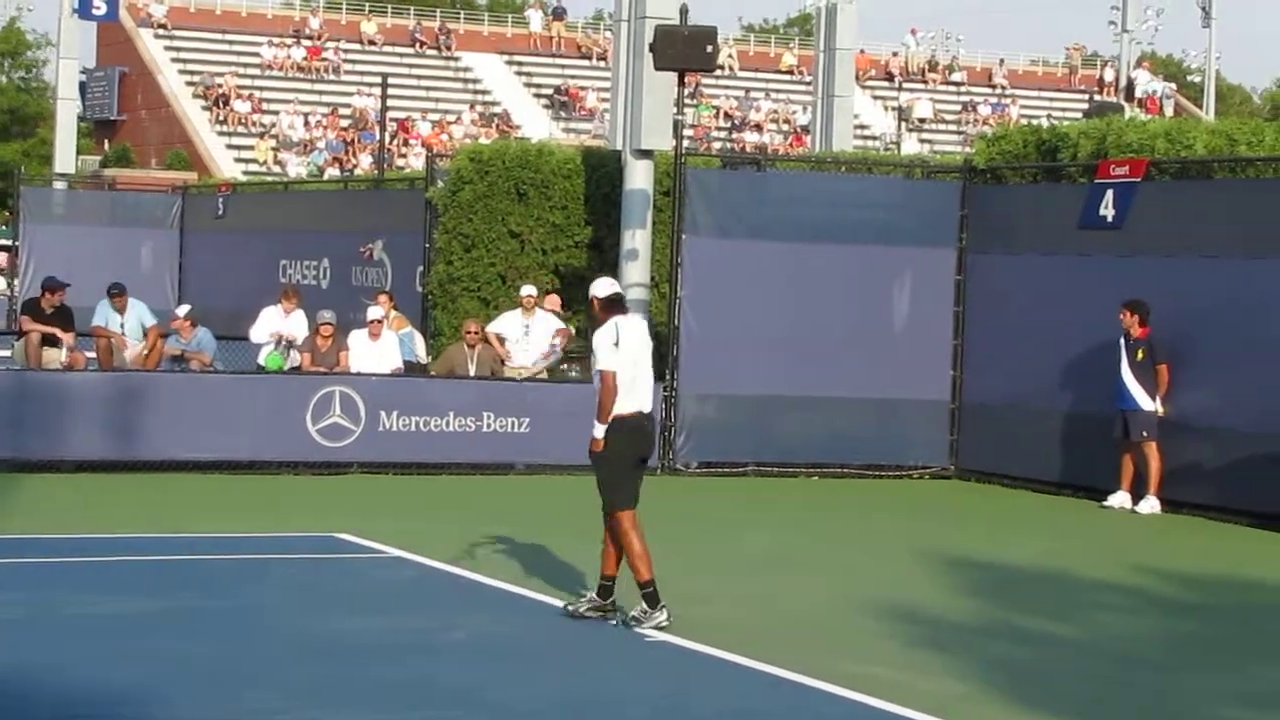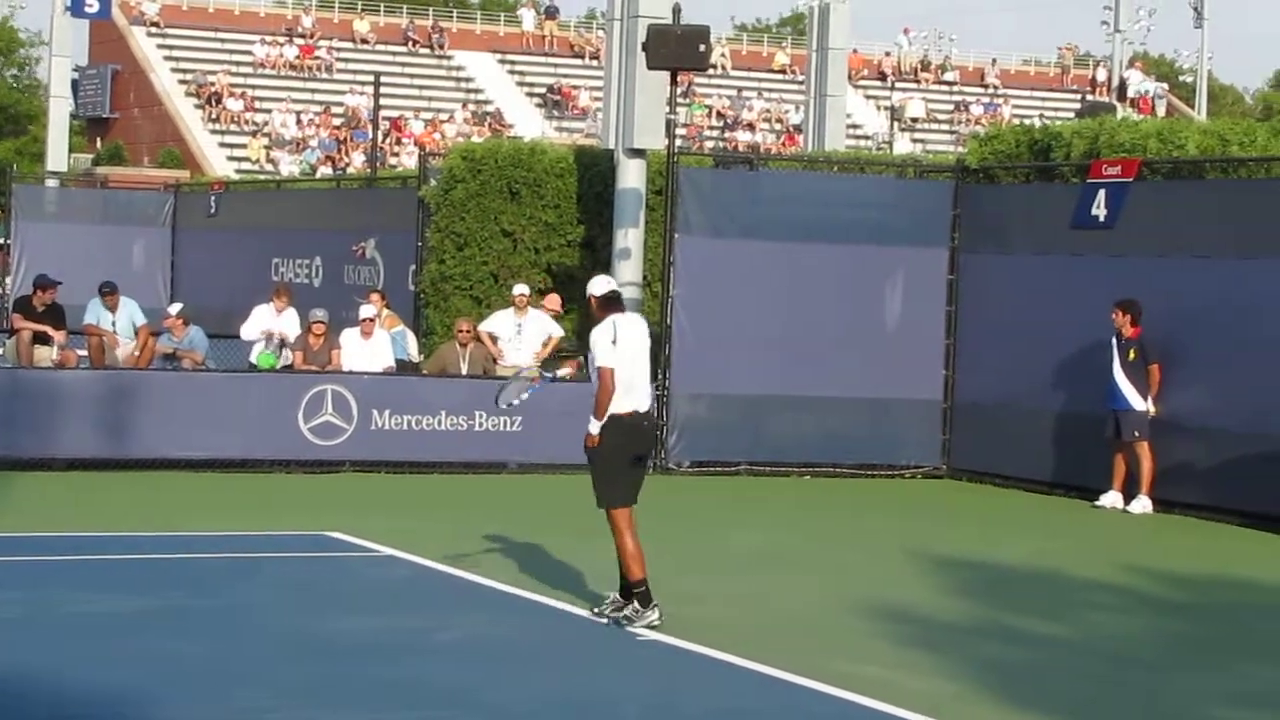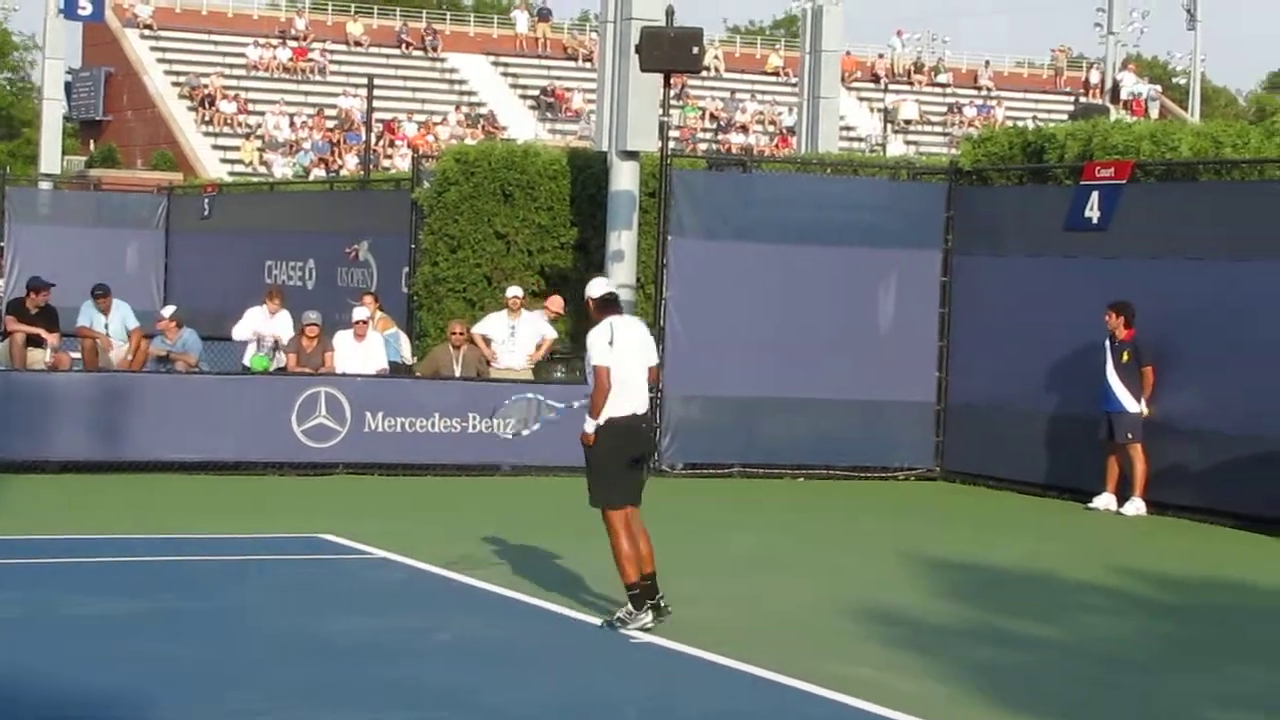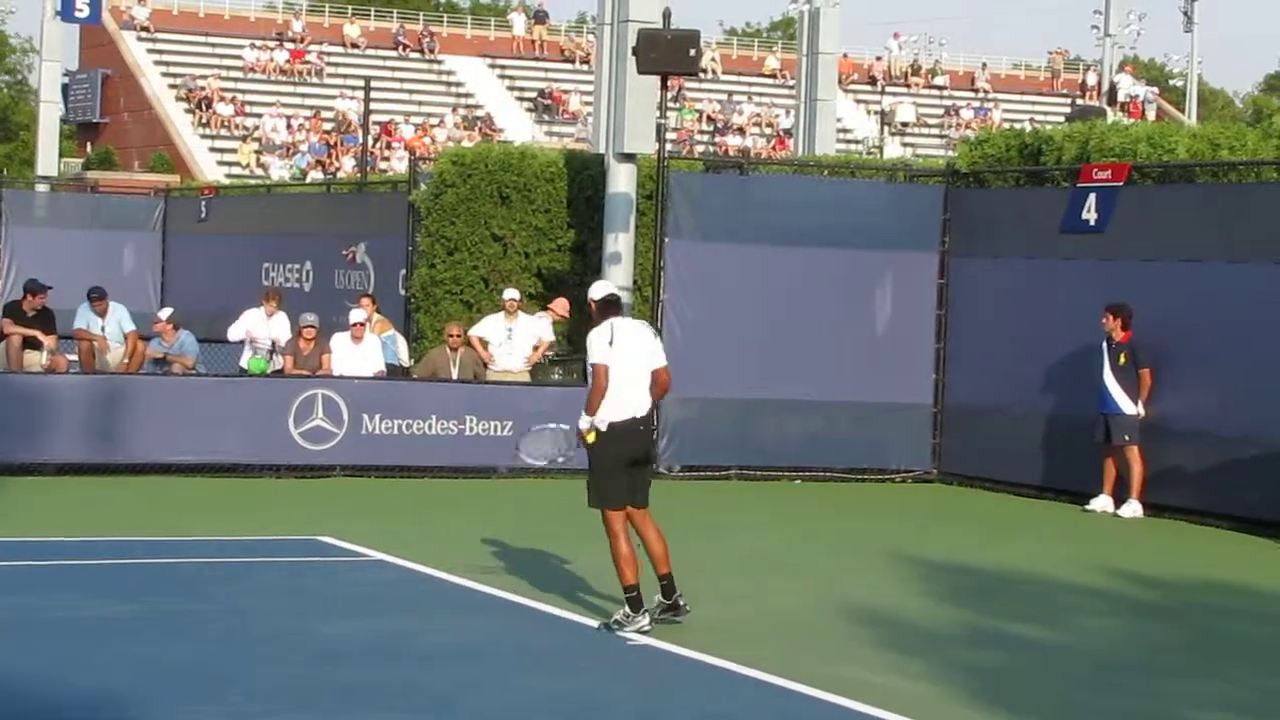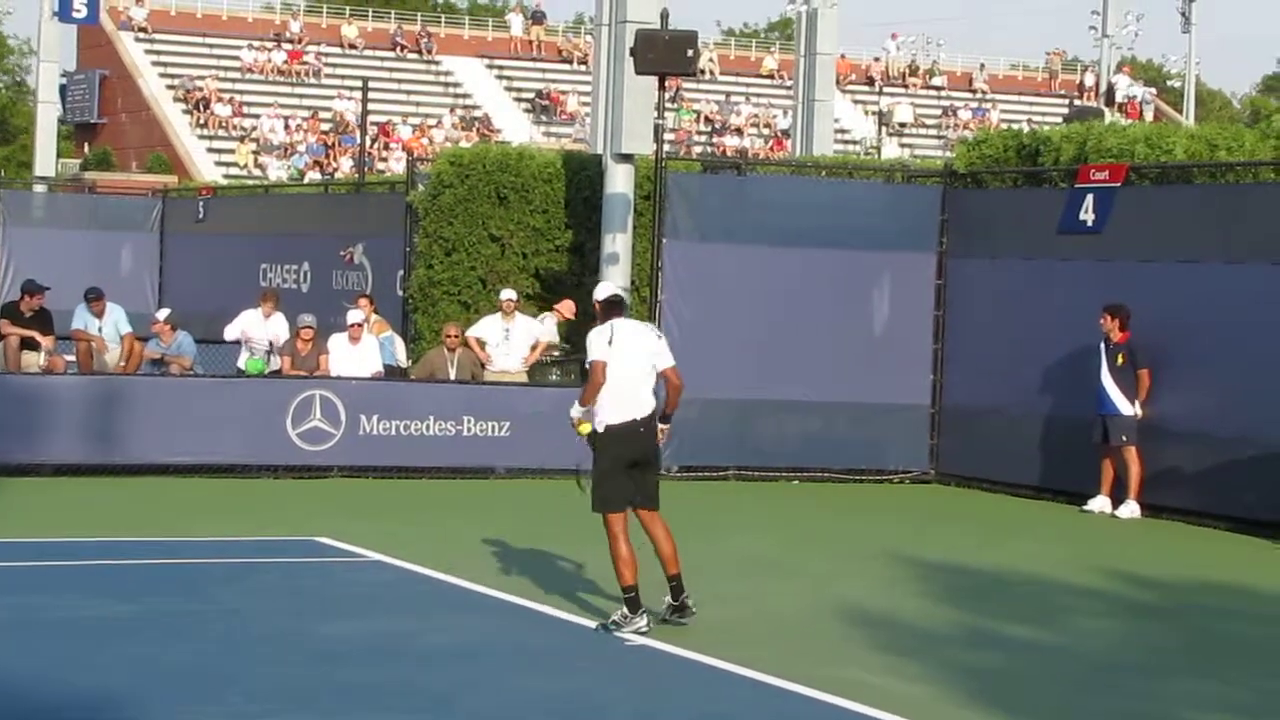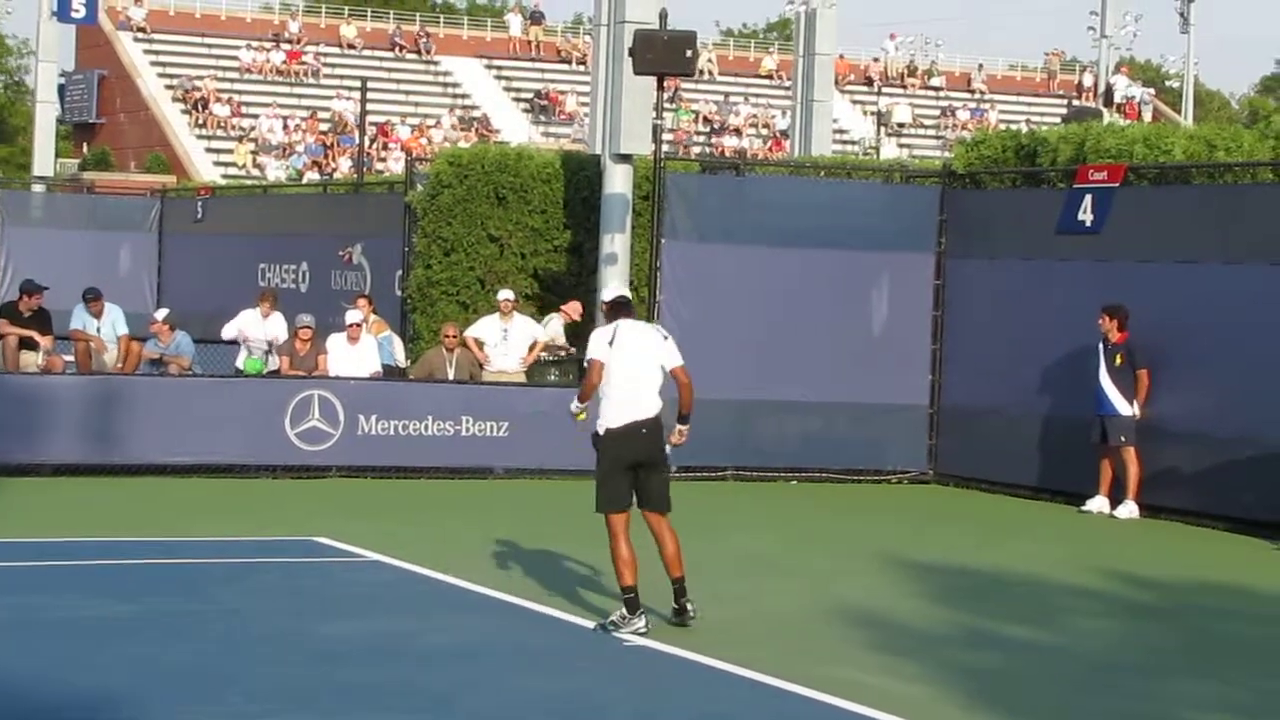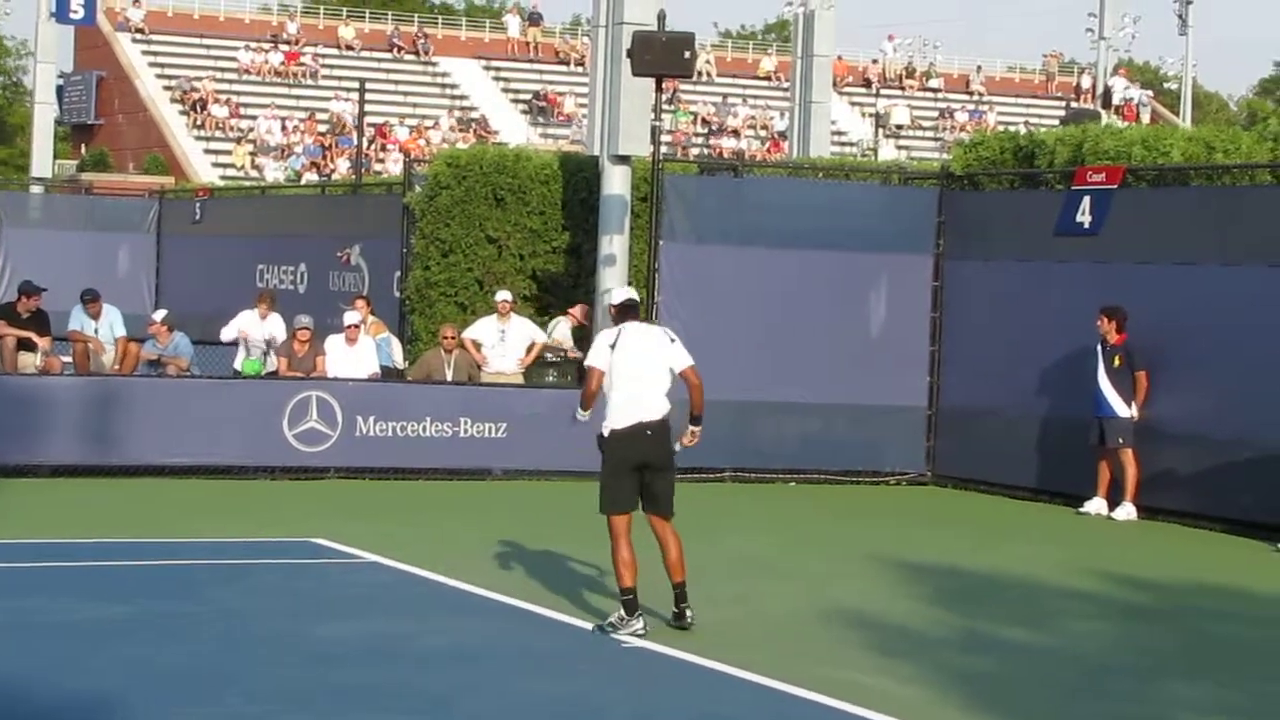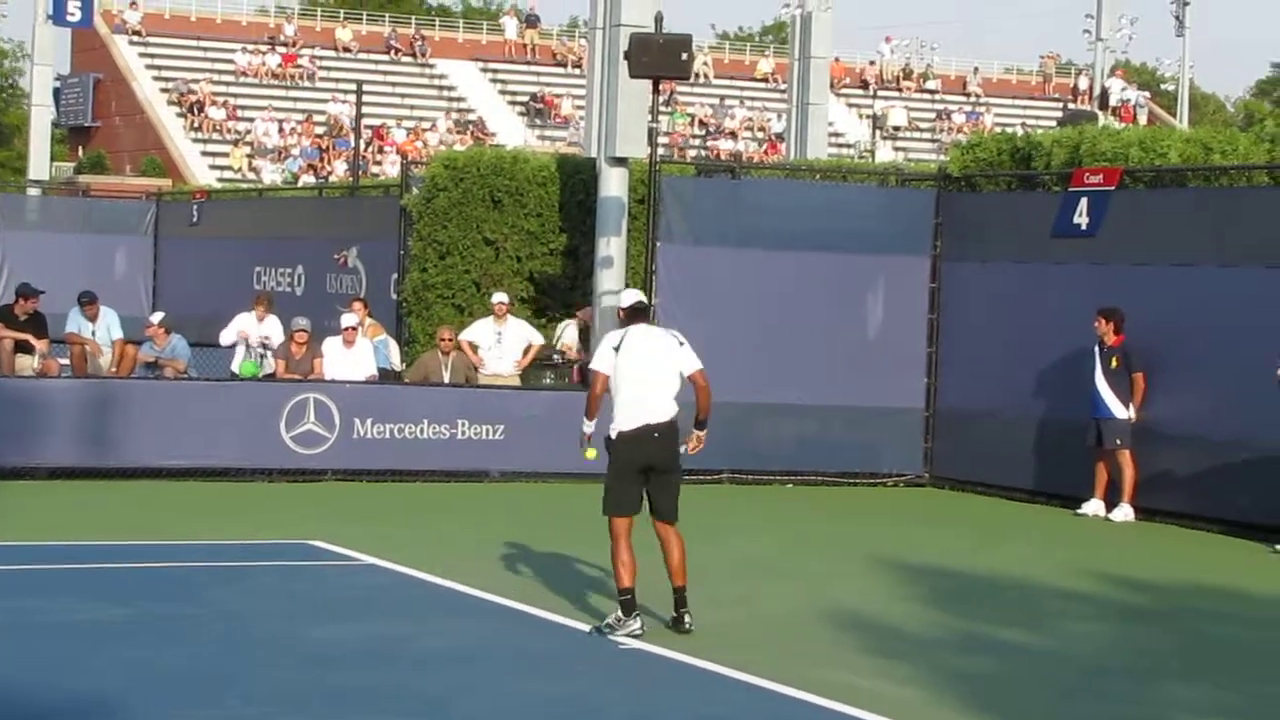
dt=0.1s
person 1, frame 1
left shoulder: (605, 334)
right shoulder: (638, 324)
left elbow: (610, 388)
left wrist: (599, 432)
left hip: (620, 430)
right hip: (642, 425)
left knee: (624, 521)
right knee: (614, 516)
left ankle: (653, 607)
right ankle: (604, 596)
person 1, frame 2
left shoulder: (602, 332)
right shoulder: (639, 322)
left elbow: (606, 386)
left wrist: (594, 427)
right wrist: (585, 364)
left hip: (616, 429)
right hip: (642, 424)
left knee: (619, 520)
right knee: (624, 515)
left ankle: (642, 606)
right ankle: (629, 593)
person 1, frame 3
left shoulder: (599, 333)
right shoulder: (640, 327)
left elbow: (603, 385)
right elbow: (652, 377)
left wrist: (589, 425)
left hip: (611, 431)
right hip: (639, 427)
left knee: (616, 522)
right knee: (630, 516)
left ankle: (637, 608)
right ankle: (651, 596)
person 1, frame 4
left shoulder: (600, 334)
right shoulder: (644, 330)
left elbow: (600, 383)
right elbow: (664, 381)
left wrist: (586, 420)
left hip: (611, 434)
right hip: (642, 430)
left knee: (616, 525)
right knee: (640, 515)
left ankle: (635, 611)
right ankle: (671, 597)
person 1, frame 5
left shoulder: (600, 334)
right shoulder: (650, 332)
left elbow: (597, 378)
right elbow: (675, 382)
left wrist: (578, 410)
right wrist: (665, 420)
left hip: (613, 436)
right hip: (645, 431)
left knee: (616, 527)
right knee: (651, 516)
left ankle: (633, 612)
right ankle: (679, 598)
person 1, frame 6
left shoulder: (603, 335)
right shoulder: (657, 333)
left elbow: (593, 380)
right elbow: (685, 381)
left wrist: (578, 404)
right wrist: (683, 421)
left hip: (616, 437)
right hip: (651, 432)
left knee: (618, 528)
right knee: (658, 518)
left ankle: (632, 612)
right ankle: (682, 602)
person 1, frame 7
left shoulder: (607, 338)
right shoulder: (665, 335)
left elbow: (593, 385)
right elbow: (695, 382)
left wrist: (583, 411)
right wrist: (695, 422)
left hip: (621, 439)
right hip: (658, 435)
left knee: (619, 530)
right knee: (662, 522)
left ankle: (630, 614)
right ankle: (682, 607)
person 1, frame 8
left shoulder: (614, 340)
right shoulder: (673, 339)
left elbow: (597, 389)
right elbow: (703, 385)
left wrist: (588, 425)
right wrist: (700, 428)
left hip: (628, 440)
right hip: (666, 437)
left knee: (620, 529)
right knee: (667, 527)
left ankle: (628, 613)
right ankle: (681, 611)
person 2, frame 1
left shoulder: (1150, 342)
right shoulder: (1124, 340)
left elbow: (1163, 373)
left wrist: (1157, 400)
right wrist: (1124, 396)
left hip: (1144, 406)
right hip: (1126, 404)
left knee: (1149, 448)
right knee: (1128, 449)
left ankle: (1152, 499)
right ankle: (1124, 494)
person 2, frame 2
left shoulder: (1142, 341)
right shoulder: (1116, 340)
left elbow: (1155, 373)
left wrist: (1149, 401)
right wrist: (1116, 396)
left hip: (1135, 406)
right hip: (1117, 404)
left knee: (1141, 448)
right knee: (1119, 448)
left ankle: (1144, 498)
right ankle: (1116, 494)
person 2, frame 3
left shoulder: (1135, 344)
right shoulder: (1109, 342)
left elbow: (1148, 375)
left wrist: (1142, 403)
right wrist: (1110, 399)
left hip: (1129, 408)
right hip: (1111, 406)
left knee: (1134, 450)
right knee: (1113, 450)
left ankle: (1137, 500)
right ankle: (1109, 496)
person 2, frame 4
left shoulder: (1132, 346)
right shoulder: (1106, 344)
left elbow: (1145, 378)
left wrist: (1140, 405)
right wrist: (1106, 401)
left hip: (1125, 410)
right hip: (1107, 408)
left knee: (1131, 452)
right knee: (1109, 452)
left ankle: (1134, 503)
right ankle: (1106, 498)
person 2, frame 5
left shoulder: (1130, 346)
right shoulder: (1104, 345)
left elbow: (1144, 378)
left wrist: (1137, 405)
right wrist: (1104, 401)
left hip: (1123, 410)
right hip: (1105, 409)
left knee: (1129, 453)
right knee: (1107, 453)
left ankle: (1132, 503)
right ankle: (1103, 499)
person 2, frame 6
left shoulder: (1128, 347)
right shoulder: (1102, 345)
left elbow: (1143, 379)
left wrist: (1137, 406)
right wrist: (1102, 402)
left hip: (1122, 411)
right hip: (1103, 409)
left knee: (1127, 453)
right knee: (1105, 453)
left ankle: (1130, 504)
right ankle: (1102, 499)
person 2, frame 7
left shoulder: (1127, 348)
right shoulder: (1100, 347)
left elbow: (1142, 380)
left wrist: (1135, 408)
right wrist: (1101, 403)
left hip: (1120, 412)
right hip: (1102, 411)
left knee: (1125, 455)
right knee: (1103, 455)
left ankle: (1128, 506)
right ankle: (1100, 500)
person 2, frame 8
left shoulder: (1125, 349)
right shoulder: (1098, 348)
left elbow: (1139, 382)
left wrist: (1133, 410)
right wrist: (1098, 405)
left hip: (1117, 414)
right hip: (1099, 413)
left knee: (1123, 456)
right knee: (1100, 456)
left ankle: (1125, 507)
right ankle: (1097, 502)
